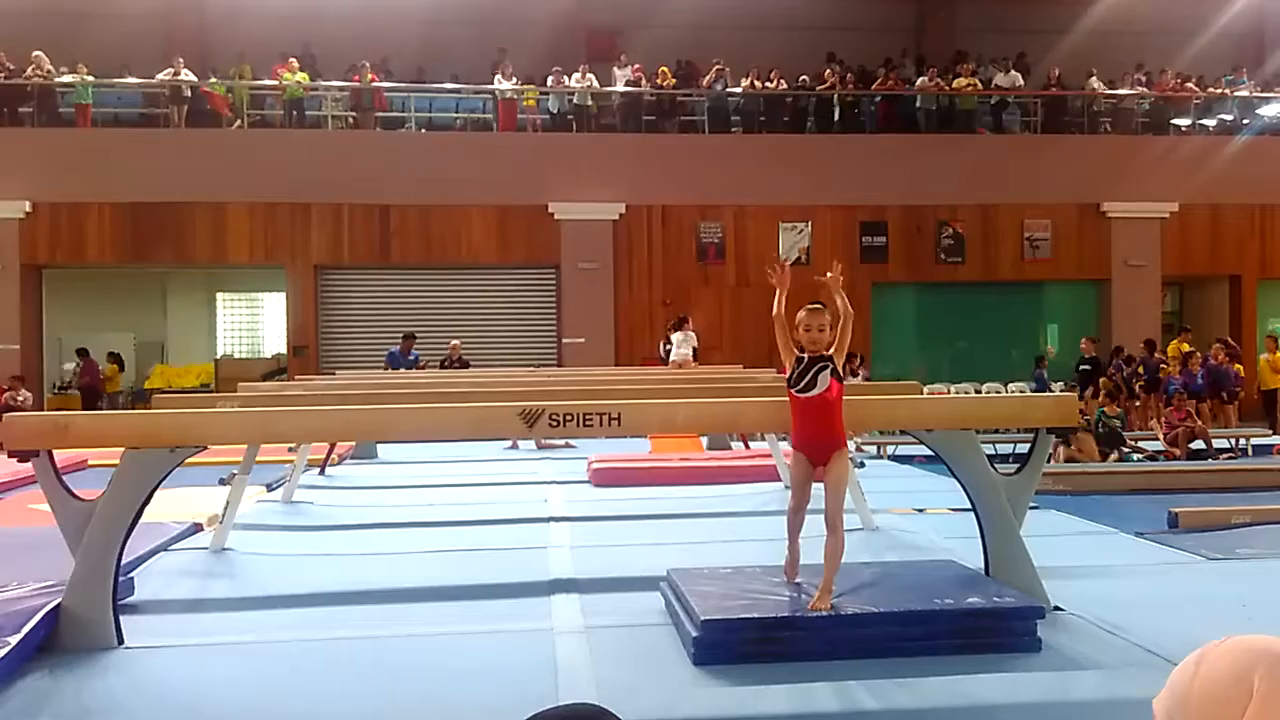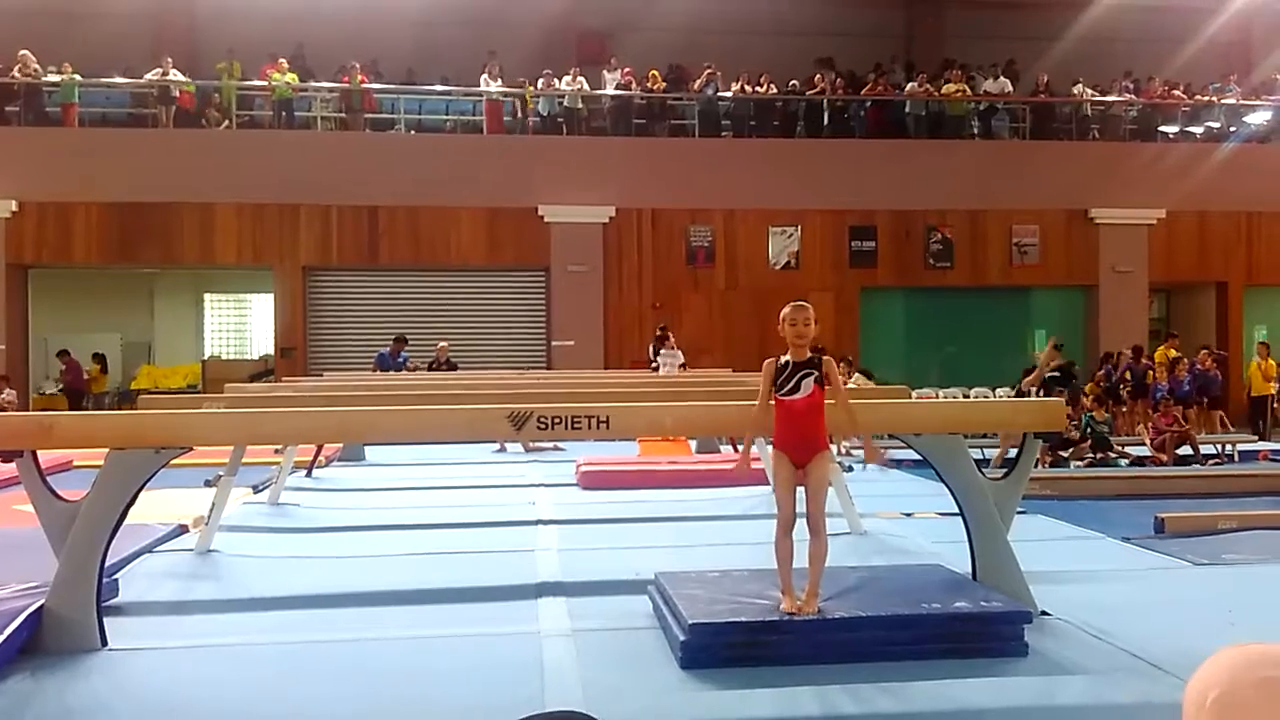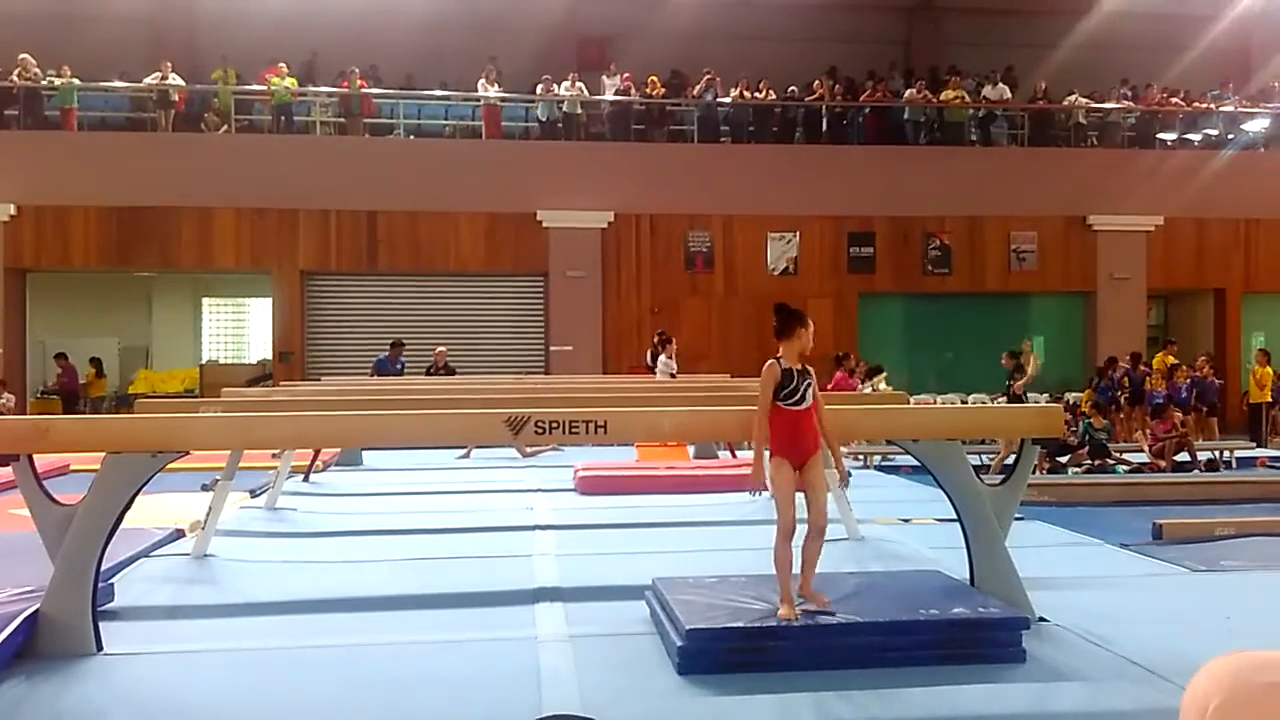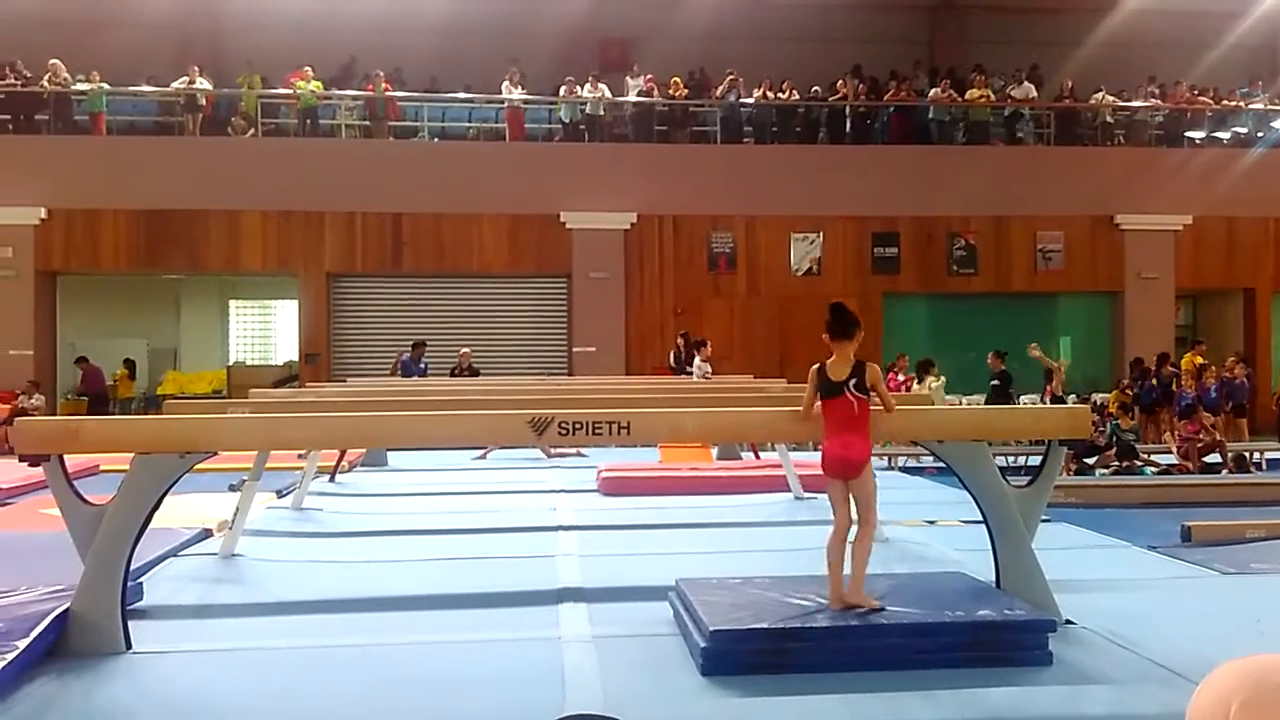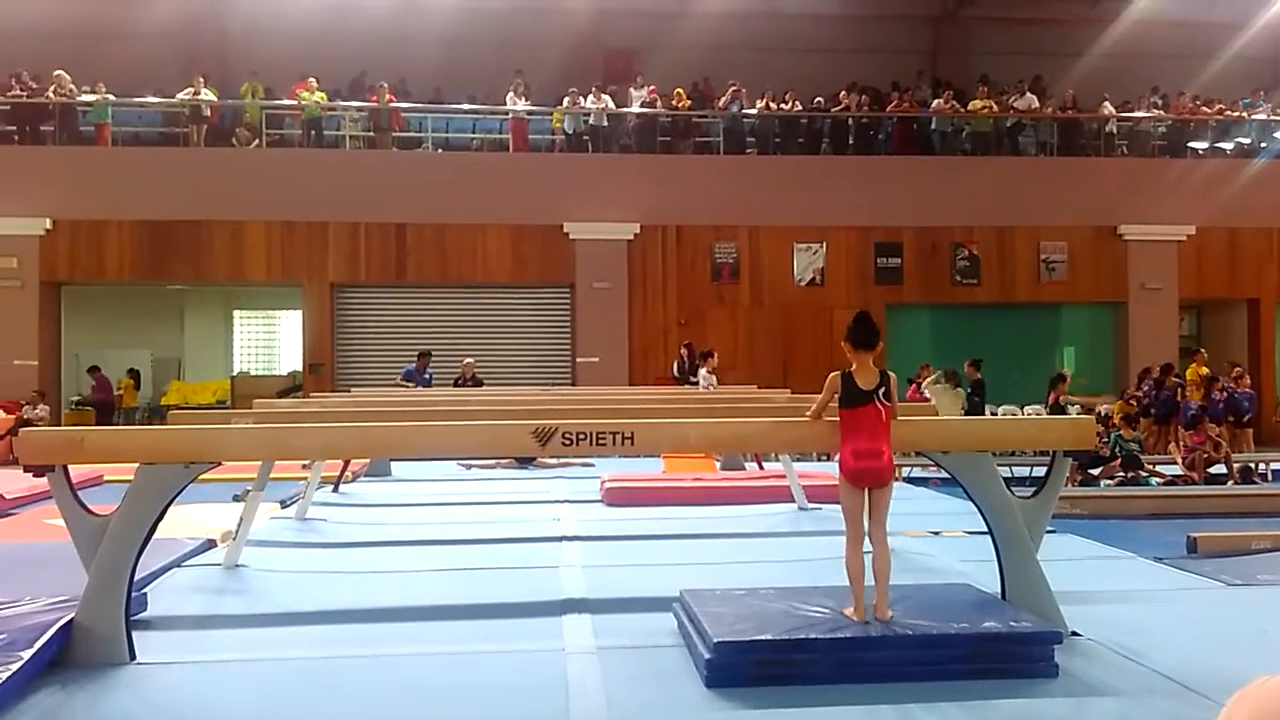
dt=0.7s
person 1, frame 1
left shoulder: (835, 359)
right shoulder: (792, 360)
left elbow: (848, 317)
right elbow: (778, 319)
left wrist: (836, 289)
right wrist: (782, 289)
left hip: (835, 449)
right hip: (802, 449)
left knee: (834, 517)
right knee: (797, 506)
left ankle: (826, 588)
right ankle: (793, 552)
person 1, frame 2
left shoulder: (825, 365)
right shoulder: (773, 366)
left elbow: (842, 403)
right elbow: (762, 411)
right wrist: (746, 450)
left hip: (818, 450)
right hip: (783, 451)
left knee: (817, 521)
right knee: (785, 521)
left ankle: (813, 592)
right ankle: (786, 591)
person 1, frame 3
left shoulder: (809, 372)
right shoulder: (773, 369)
left elbow: (820, 419)
right elbow: (761, 418)
left wrist: (838, 459)
right wrist: (757, 464)
left hip: (811, 454)
right hip: (781, 456)
left knee: (819, 522)
right knee: (786, 527)
left ankle: (807, 586)
right ankle: (785, 598)
person 1, frame 4
left shoulder: (817, 372)
right shoulder: (870, 371)
left elbow: (806, 412)
right elbow: (889, 407)
right wrist: (879, 403)
left hip: (830, 455)
right hip: (857, 455)
left knee: (841, 523)
right knee: (867, 524)
left ankle: (837, 592)
right ankle: (857, 590)
person 1, frame 5
left shoulder: (838, 380)
right shoulder: (889, 379)
left elbow: (815, 414)
left wrist: (813, 414)
left hip: (852, 466)
right hip: (882, 466)
left knee: (854, 538)
right knee: (879, 535)
left ankle: (859, 608)
right ankle: (882, 606)
